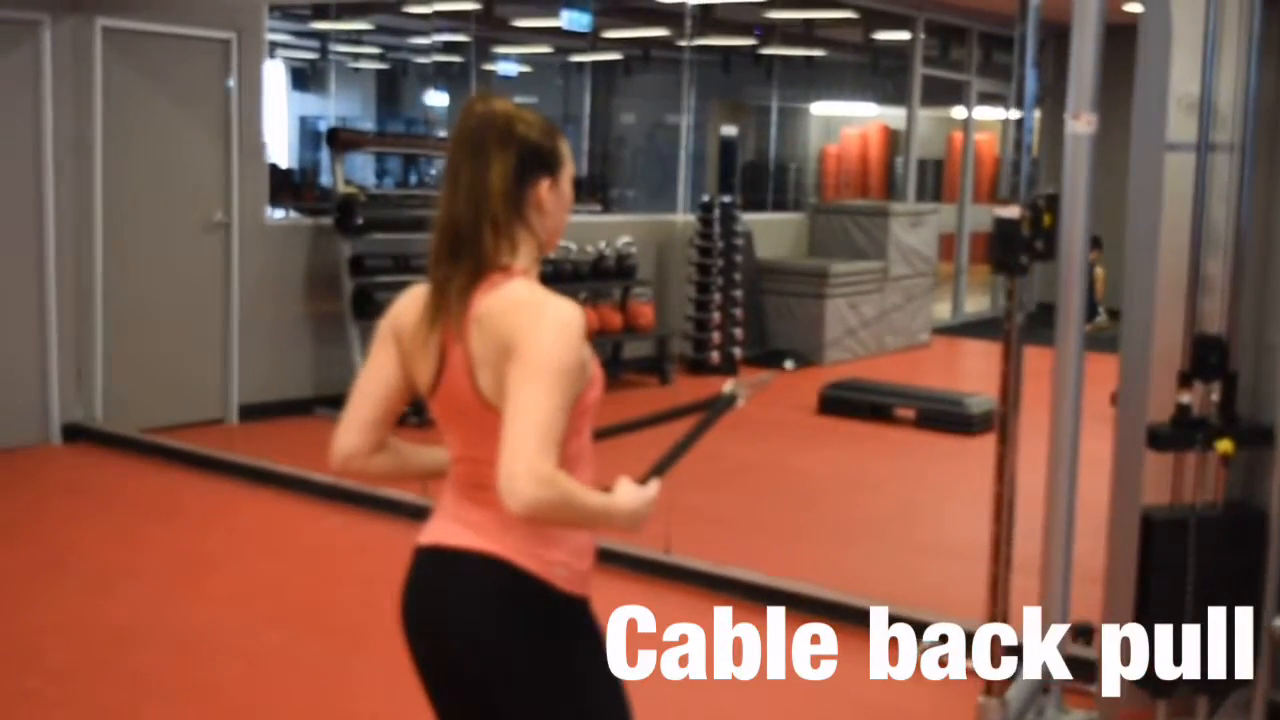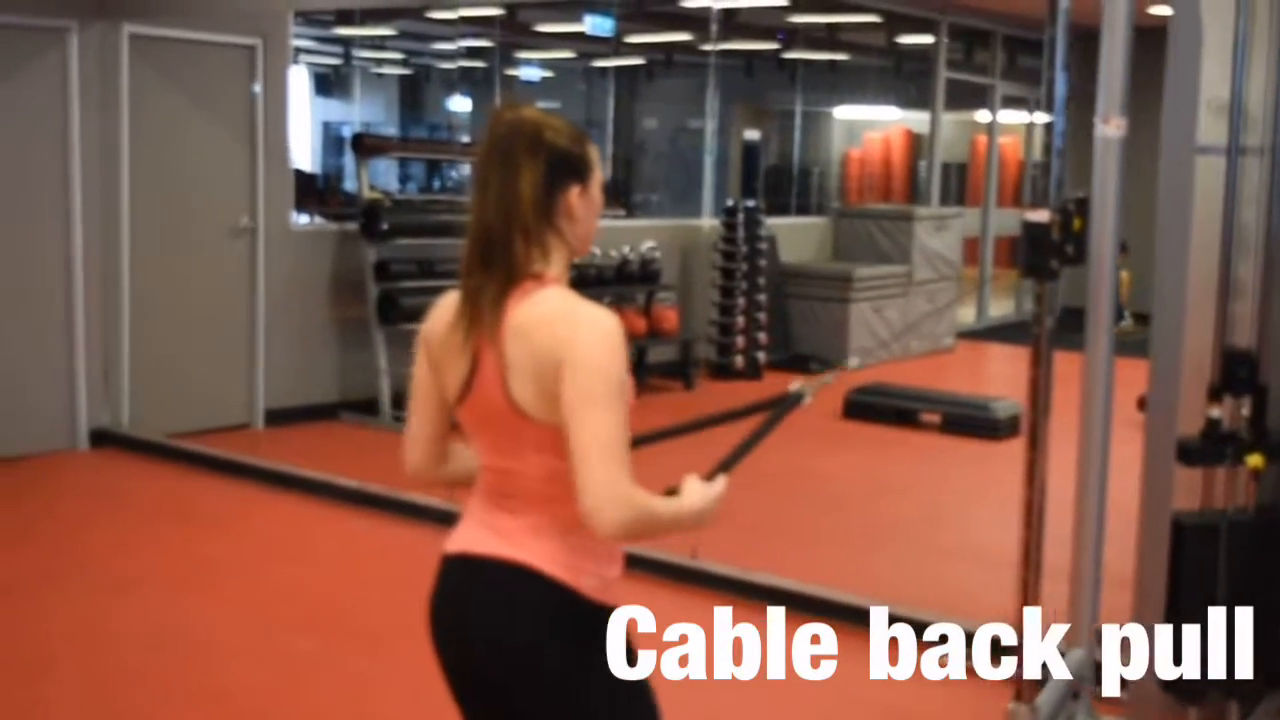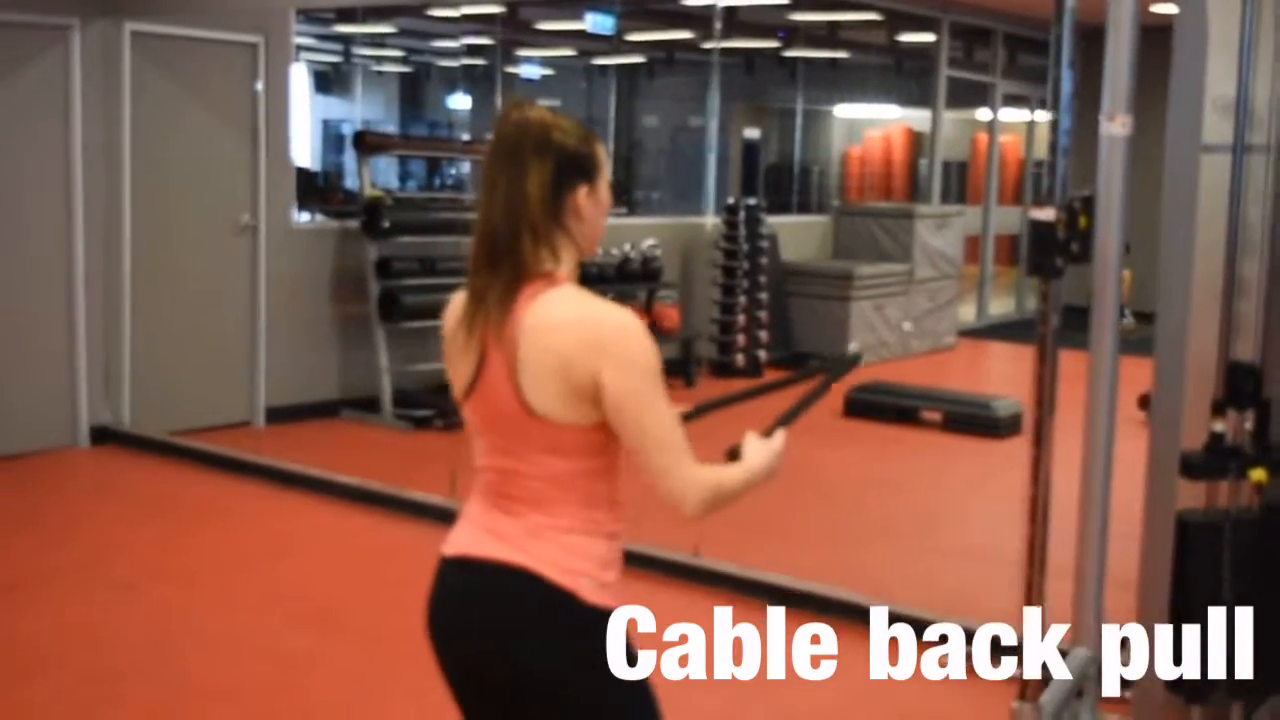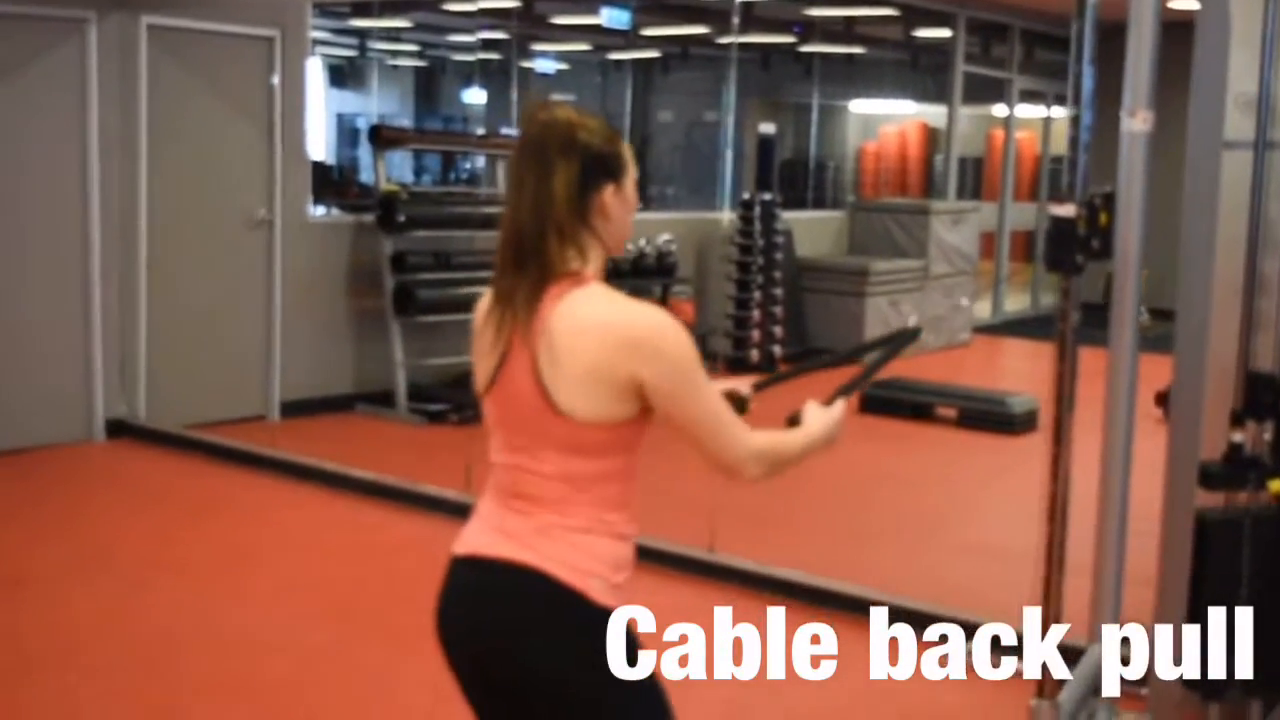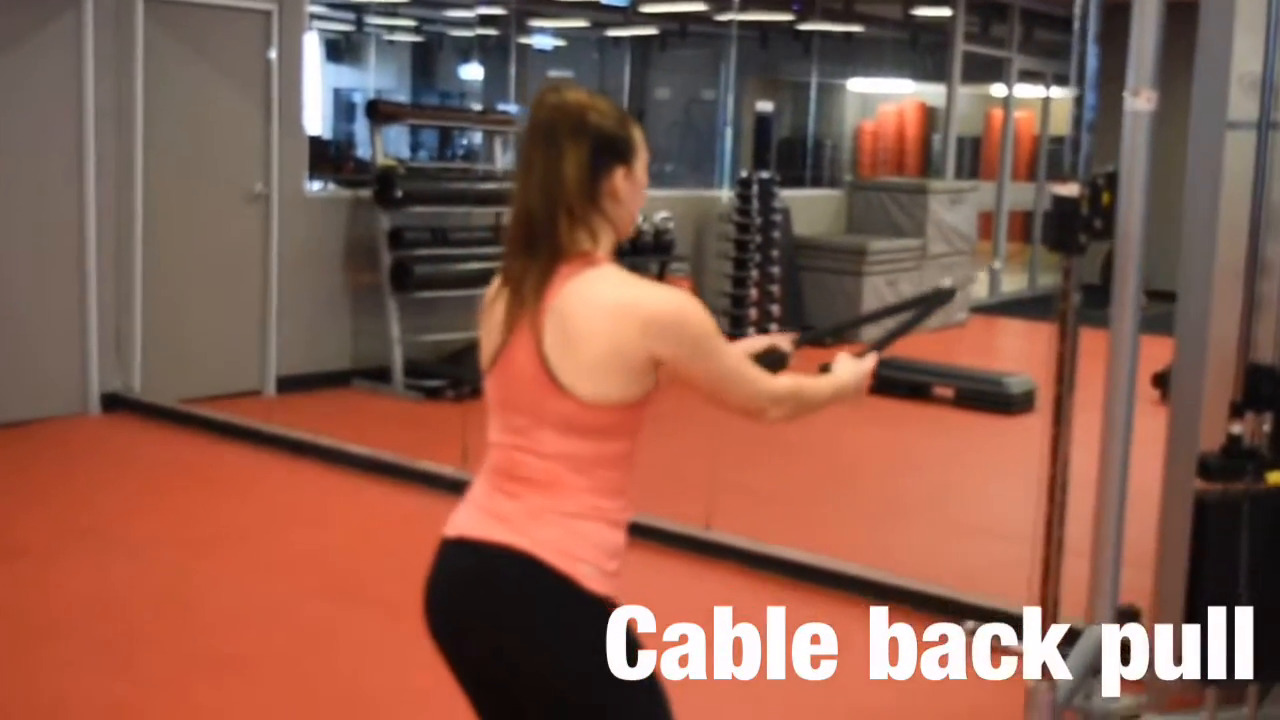
dt=0.2s
person 1, frame 1
left shoulder: (414, 311)
right shoulder: (547, 318)
left elbow: (353, 451)
right elbow: (530, 490)
right wrist: (620, 508)
left hip: (433, 588)
right hip: (522, 599)
person 1, frame 2
left shoulder: (448, 318)
right shoulder: (582, 327)
left elbow: (422, 463)
right elbow: (610, 511)
right wrist: (694, 506)
left hip: (459, 596)
right hip: (549, 606)
person 1, frame 3
left shoulder: (463, 316)
right shoulder: (603, 329)
right elbow: (687, 493)
right wrist: (756, 464)
left hip: (458, 595)
right hip: (549, 608)
person 1, frame 4
left shoulder: (494, 312)
right shoulder: (635, 328)
right elbow: (742, 460)
left wrist: (690, 392)
right wrist: (816, 431)
left hip: (468, 594)
right hip: (559, 608)
person 1, frame 5
left shoulder: (506, 295)
right shoulder: (647, 308)
right elbow: (765, 402)
left wrist: (723, 351)
right wrist: (841, 382)
left hip: (459, 578)
right hip: (549, 594)
